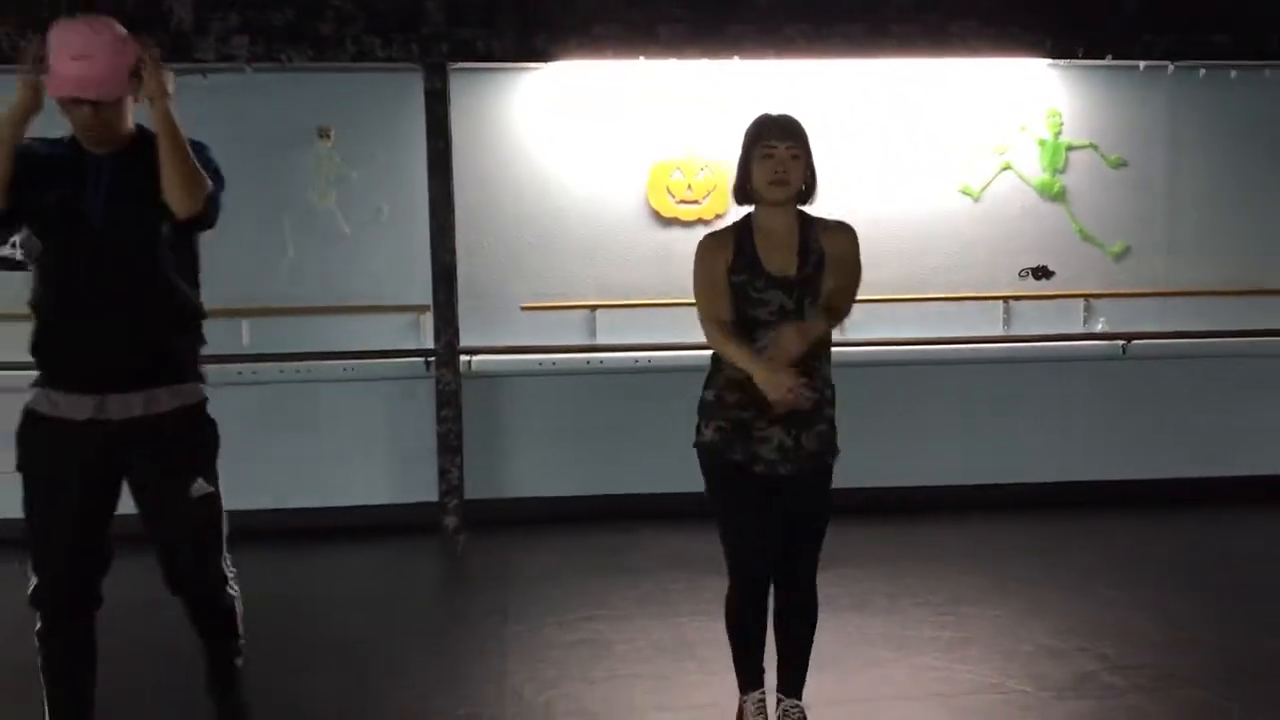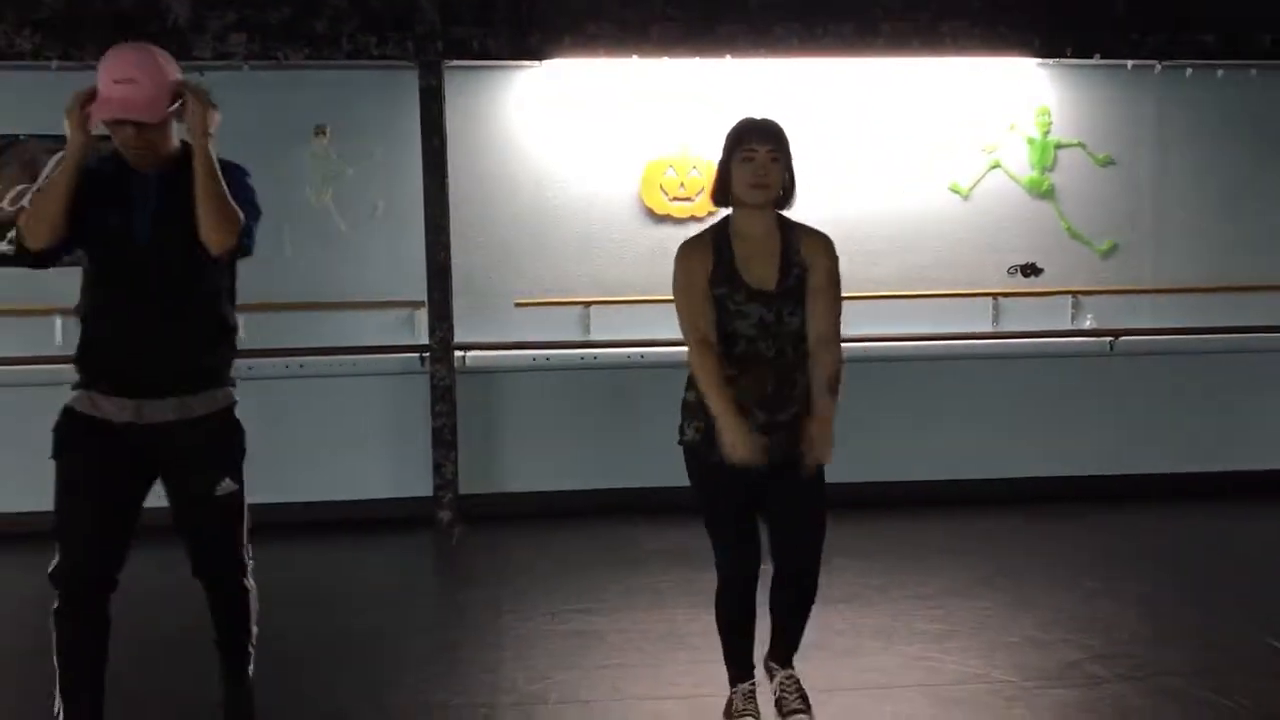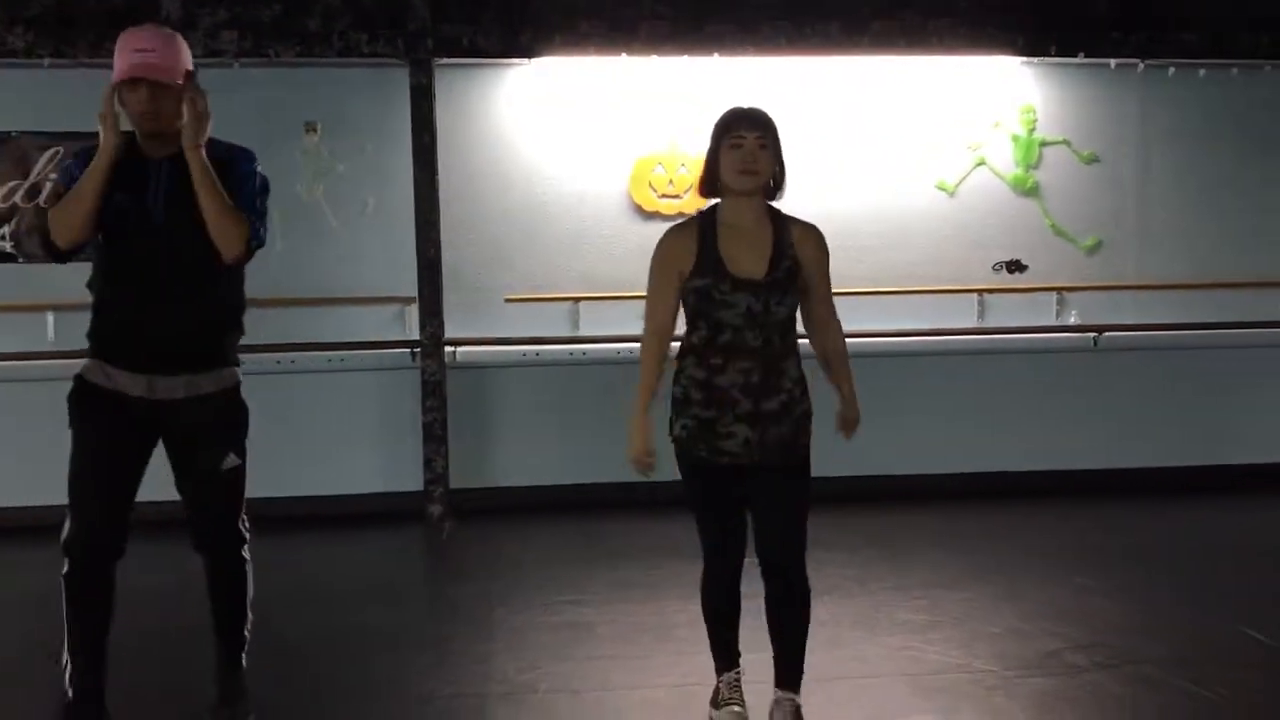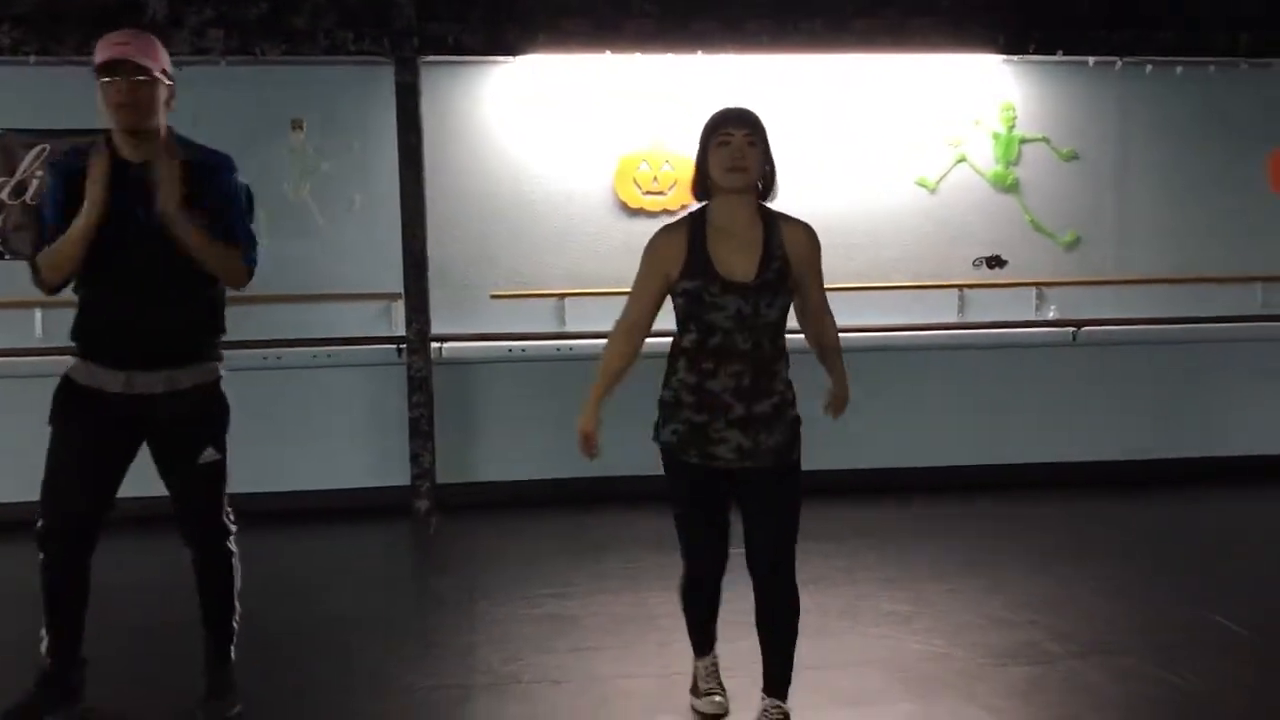
dt=0.2s
person 1, frame 1
left shoulder: (182, 155)
left elbow: (192, 209)
left wrist: (162, 111)
left hip: (166, 407)
right hip: (64, 412)
left knee: (200, 572)
right knee: (60, 590)
person 1, frame 2
left shoulder: (223, 177)
right shoulder: (86, 181)
left elbow: (226, 246)
right elbow: (34, 247)
left wrist: (203, 148)
right wrist: (74, 151)
left hip: (198, 410)
right hip: (101, 411)
left knee: (223, 561)
right knee: (79, 573)
person 1, frame 3
left shoulder: (232, 164)
right shoulder: (95, 161)
left elbow: (236, 248)
right elbow: (63, 243)
left wrist: (195, 150)
right wrist: (109, 145)
left hip: (206, 387)
right hip: (112, 383)
left knee: (223, 536)
right knee: (89, 539)
person 1, frame 4
left shoulder: (214, 173)
right shoulder: (72, 172)
left elbow: (238, 270)
left wrist: (178, 213)
right wrist: (91, 211)
left hip: (185, 382)
right hip: (97, 382)
left knee: (210, 529)
right knee: (62, 529)
person 2, frame 1
left shoulder: (835, 238)
right shoulder: (718, 248)
left elbow: (837, 301)
right elbow: (717, 325)
left wrist: (801, 330)
right wrist: (760, 371)
left hip: (808, 435)
right hip: (732, 435)
left knee: (797, 577)
right knee: (750, 573)
person 2, frame 2
left shoulder: (813, 249)
right shoulder: (698, 253)
left elbow: (824, 338)
right elbow: (700, 346)
left wrist: (823, 414)
right wrist: (728, 421)
left hip: (792, 433)
right hip: (720, 434)
left knee: (801, 563)
right knee: (736, 567)
left ankle: (782, 665)
person 2, frame 3
left shoulder: (804, 240)
right shoulder: (684, 243)
left elbow: (821, 325)
right elbow: (658, 336)
left wrist: (844, 394)
right wrist: (641, 423)
left hip: (780, 426)
right hip: (704, 426)
left knee: (785, 561)
right knee: (722, 557)
person 2, frame 4
left shoulder: (794, 238)
right shoulder: (673, 243)
left elbow: (816, 317)
right elbow: (631, 327)
left wrist: (838, 376)
right wrist: (593, 404)
left hip: (771, 431)
right hip: (691, 431)
left knee: (773, 569)
right knee: (705, 562)
right ankle: (705, 662)
